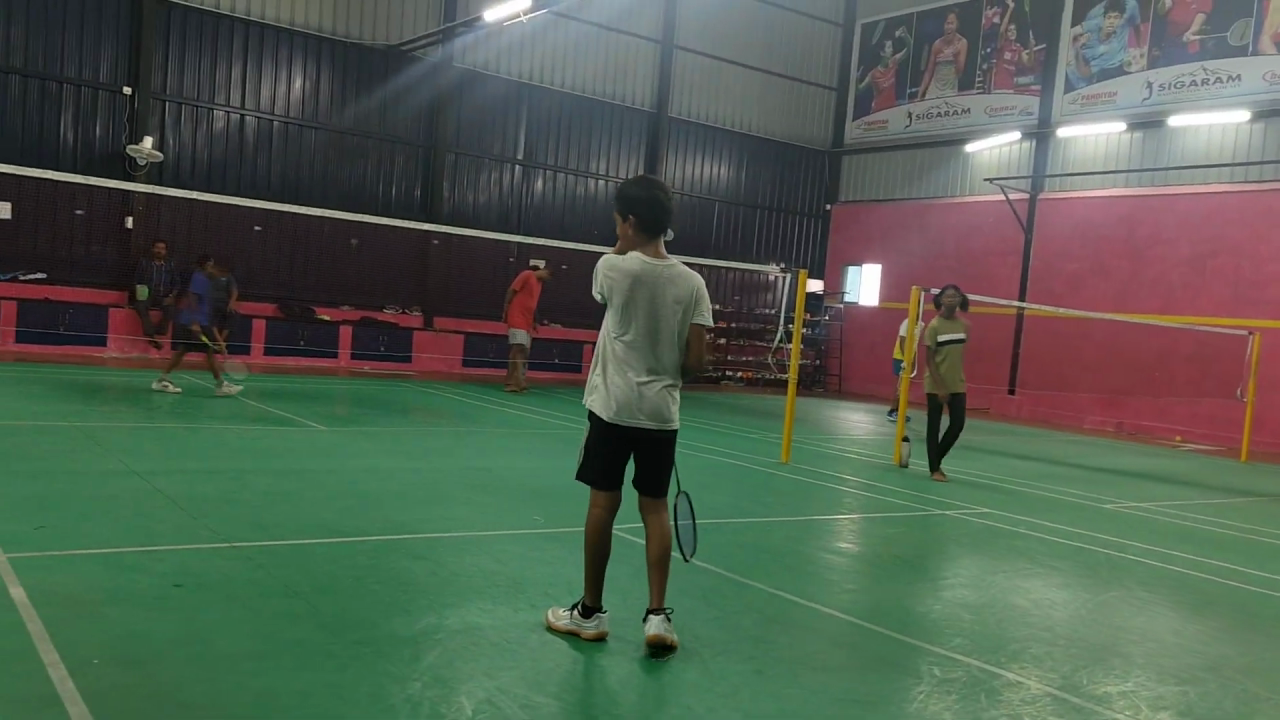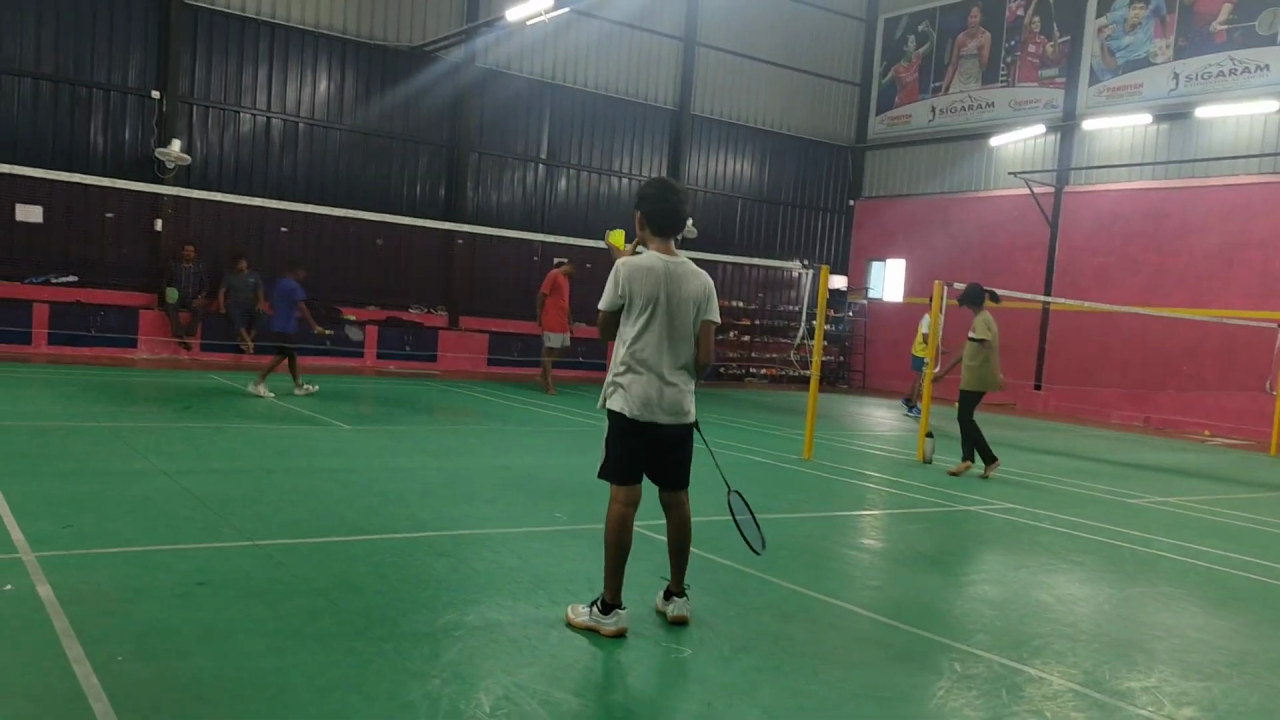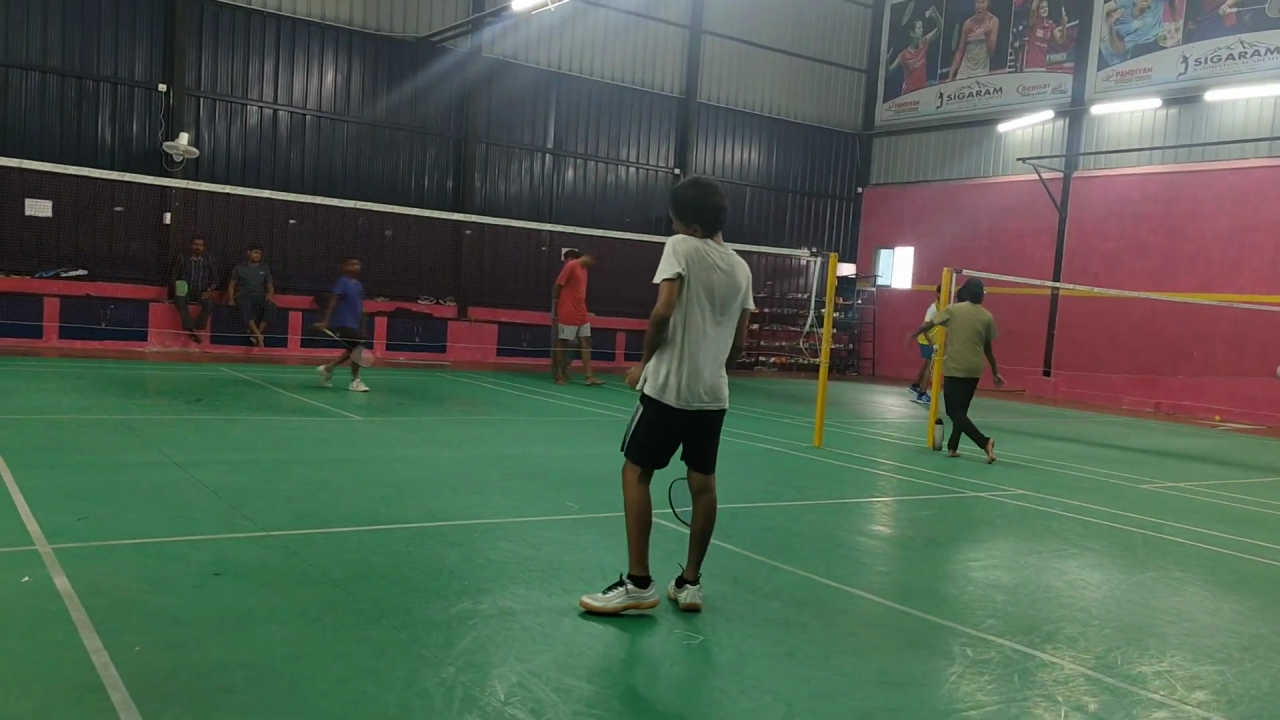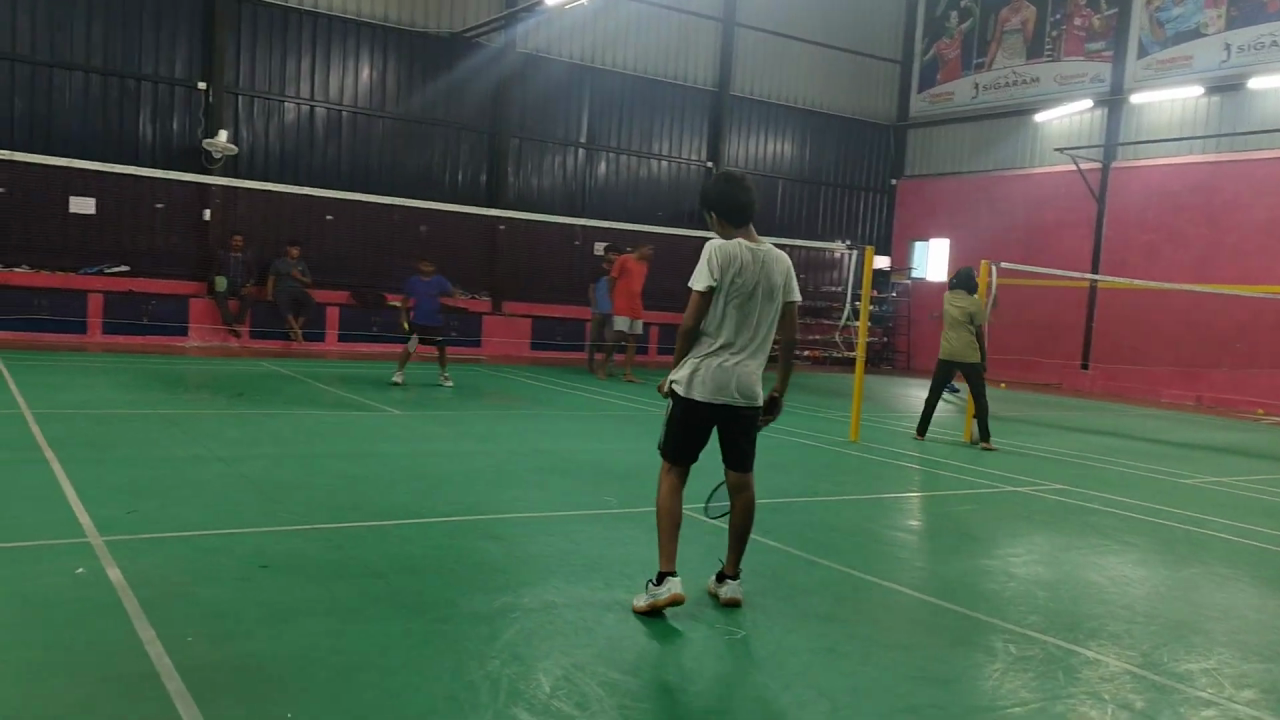
dt=0.5s
person 1, frame 1
left shoulder: (612, 268)
right shoulder: (692, 283)
right elbow: (696, 361)
left wrist: (623, 244)
left hip: (611, 406)
right hip: (662, 412)
left knee: (603, 505)
right knee: (656, 509)
left ankle: (591, 612)
right ankle: (657, 615)
person 1, frame 2
left shoulder: (628, 269)
right shoulder: (701, 280)
left elbow: (604, 329)
right elbow: (706, 357)
left hip: (631, 402)
right hip: (679, 408)
left knee: (623, 500)
right knee: (676, 501)
left ankle: (610, 608)
right ankle: (677, 596)
person 1, frame 3
left shoulder: (681, 247)
right shoulder: (741, 268)
left elbow: (663, 313)
right elbow: (738, 343)
left wrist: (644, 363)
left hip: (668, 388)
right hip: (713, 395)
left knee: (636, 474)
right knee: (703, 486)
left ankle: (639, 582)
right ankle: (689, 583)
person 1, frame 4
left shoulder: (719, 250)
right shoulder: (782, 262)
left elbow: (692, 321)
right elbow: (789, 337)
left wrist: (674, 368)
right wrist: (779, 390)
left hip: (698, 382)
right hip: (746, 390)
left knee: (672, 473)
right knee: (741, 483)
left ankle: (666, 578)
right ankle: (730, 579)
person 2, frame 1
left shoulder: (964, 325)
right shoulder: (934, 326)
right elbow: (929, 360)
right wrist: (940, 388)
left hip: (958, 385)
right hip: (935, 385)
left knee: (958, 423)
right knee: (934, 426)
left ankle: (936, 461)
right ankle: (934, 469)
person 2, frame 2
left shoulder: (980, 320)
right shoulder: (983, 318)
left elbow: (990, 348)
right elbow: (969, 351)
left wrist: (997, 374)
right wrist: (945, 371)
left hip: (976, 378)
right hip: (976, 378)
left knee: (965, 418)
right knee: (965, 418)
left ankle: (989, 459)
right ankle: (968, 460)
person 2, frame 3
left shoulder: (952, 310)
right shoulder: (987, 317)
left elbow: (928, 326)
right elbow: (988, 348)
left wrist: (913, 335)
right wrist: (995, 373)
left hip: (954, 367)
right hip: (975, 369)
left knee: (953, 411)
right knee: (960, 409)
left ankle: (985, 442)
right ankle: (953, 446)
person 2, frame 4
left shoulder: (948, 296)
right shoulder: (976, 304)
right elbow: (980, 335)
right wrist: (984, 360)
left hip: (947, 354)
right hip: (970, 355)
left knee: (934, 393)
right knee: (979, 397)
left ankle: (921, 431)
right ankle: (985, 439)
